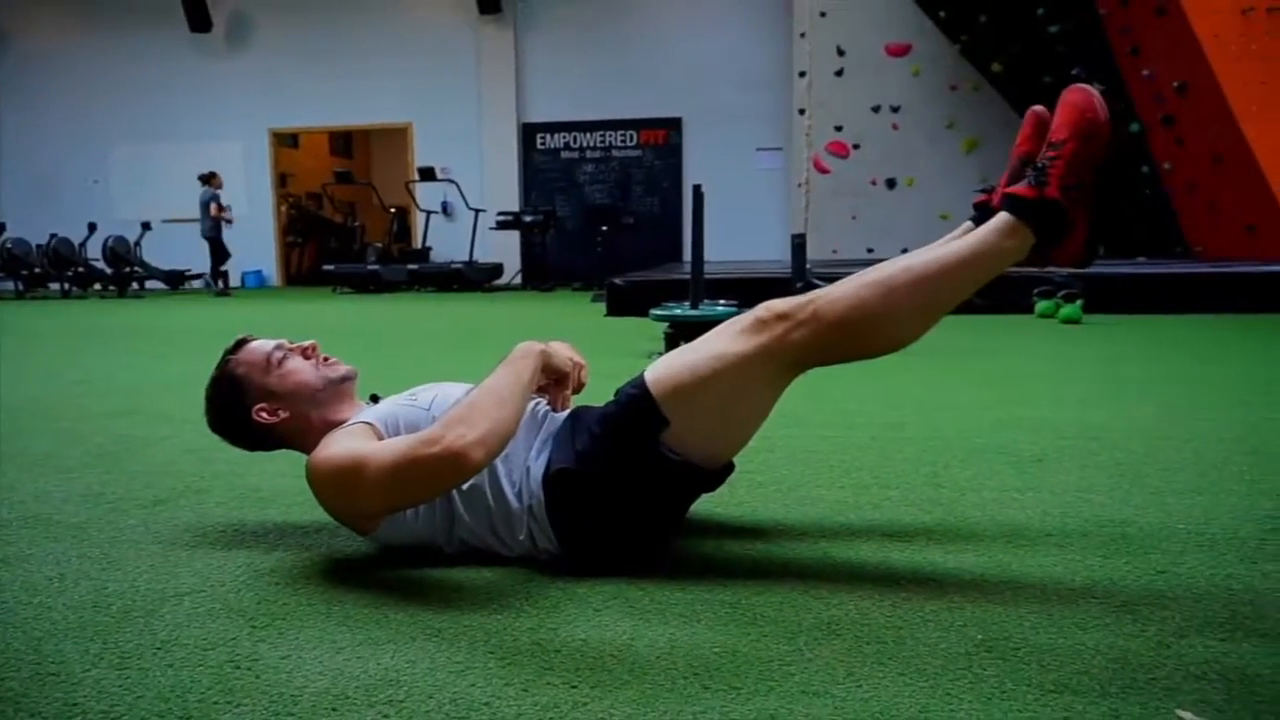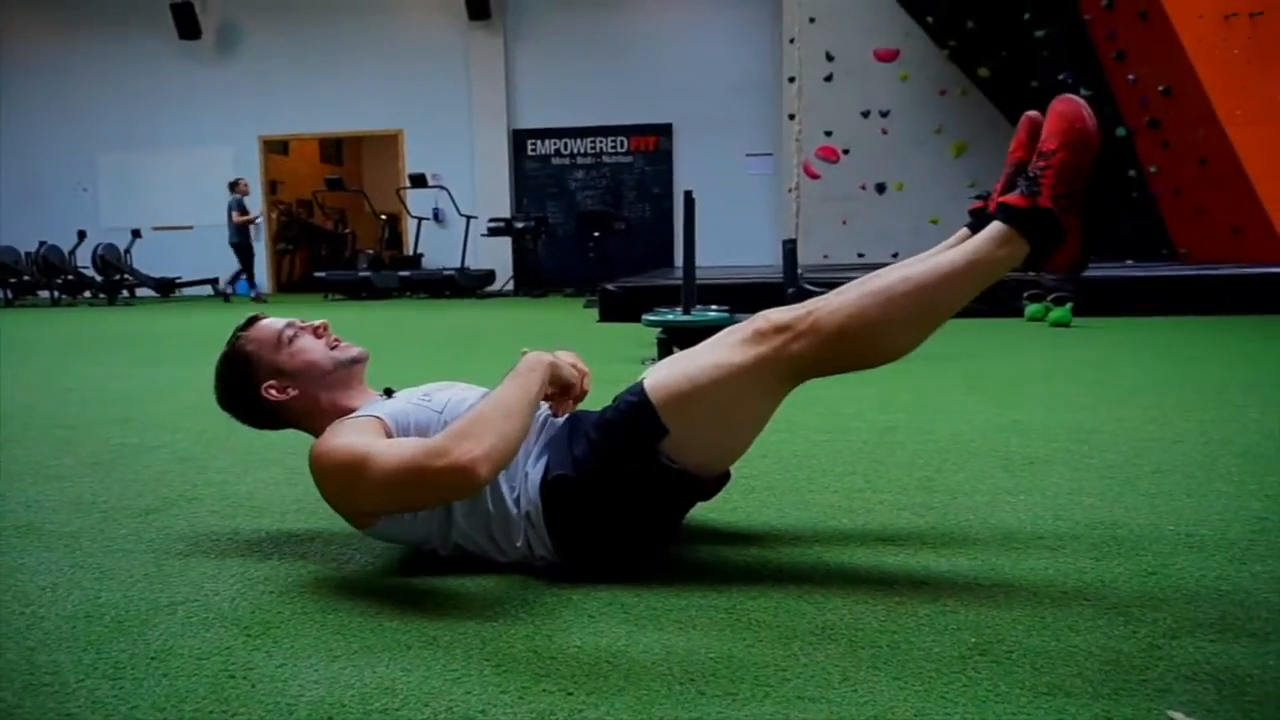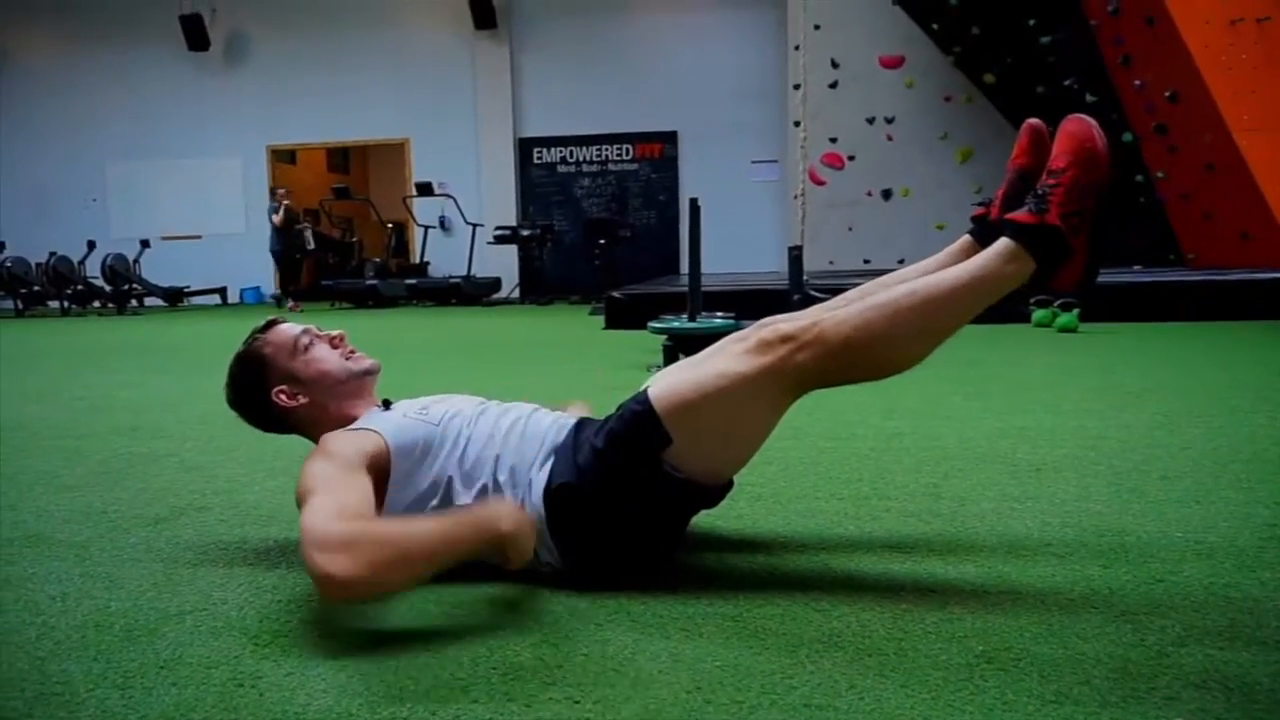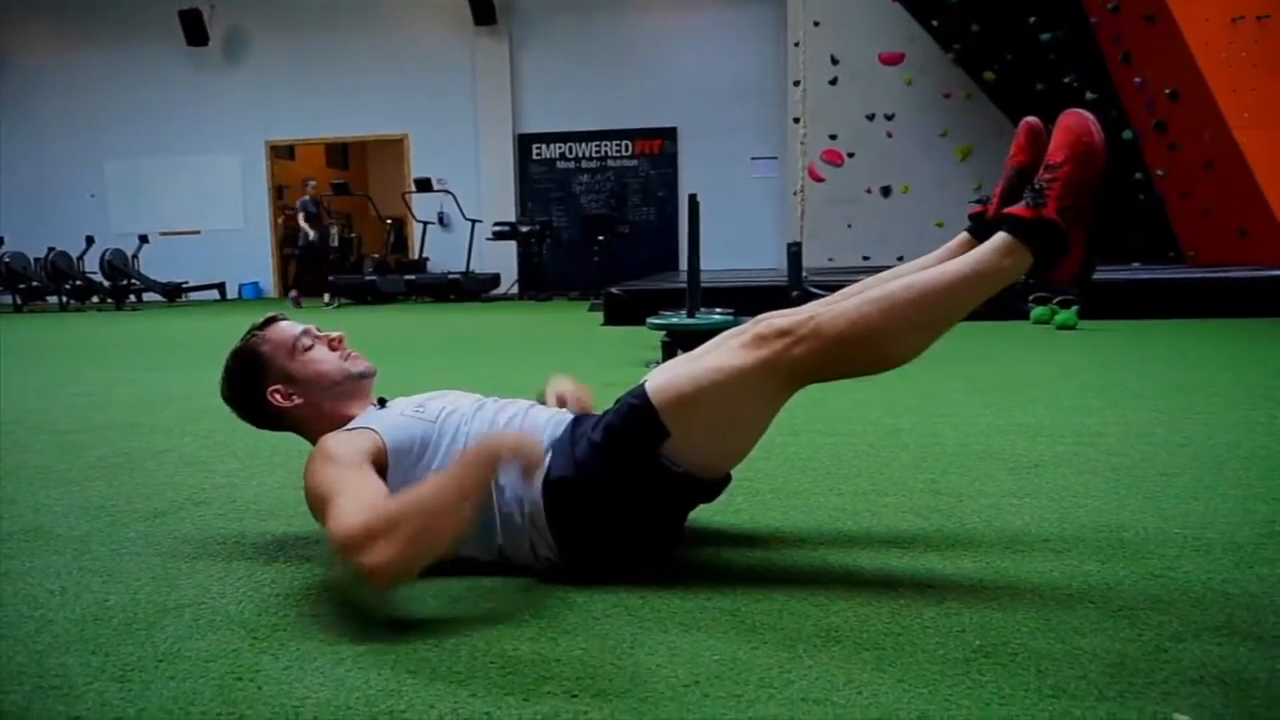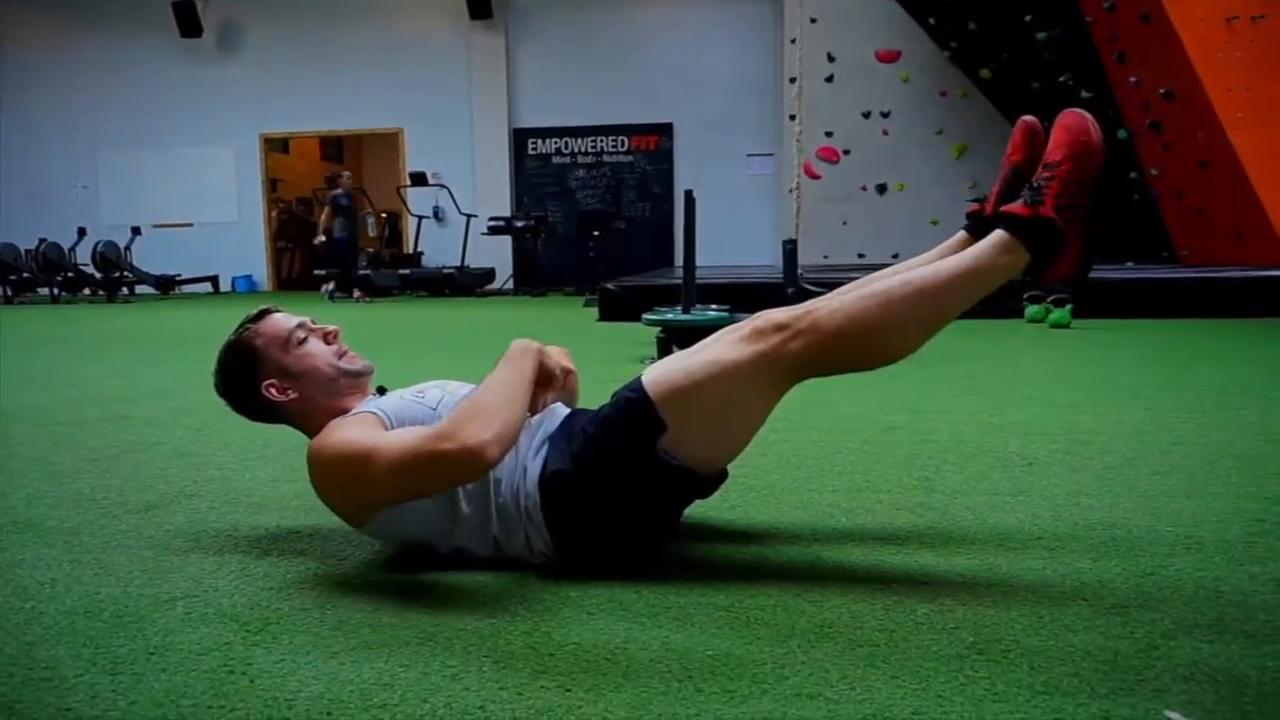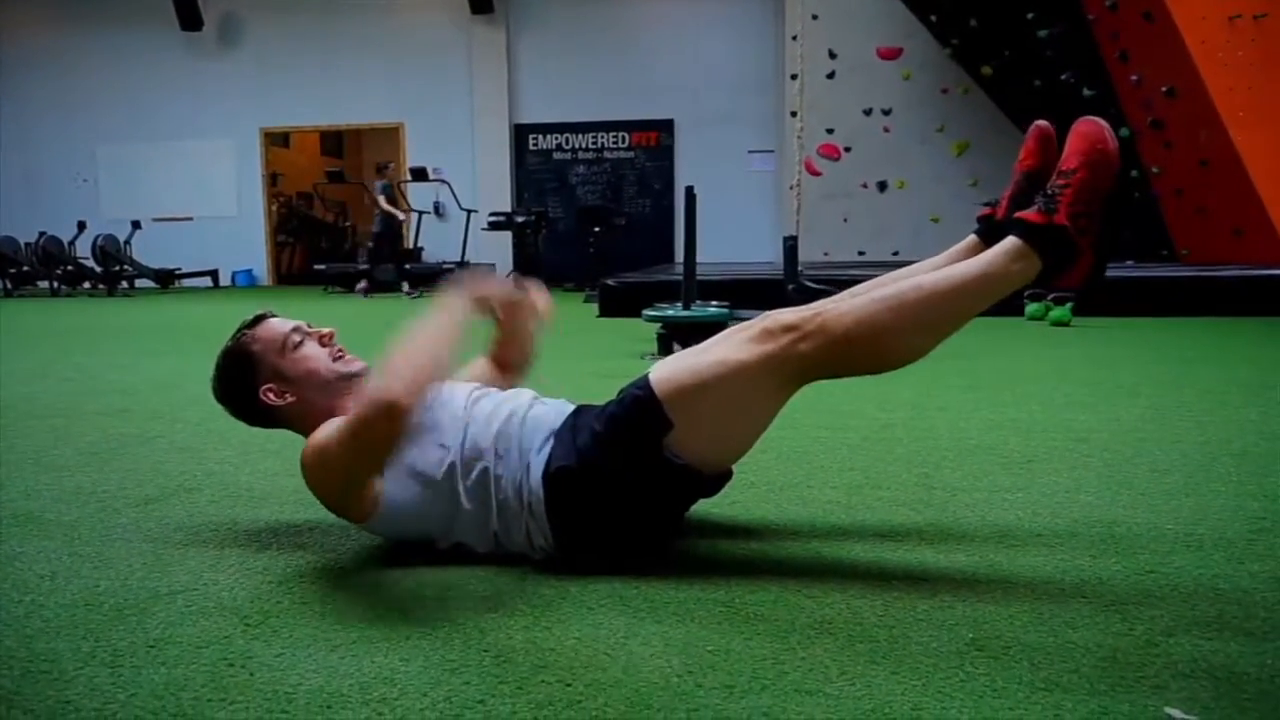
dt=0.5s
person 1, frame 1
left shoulder: (383, 422)
right shoulder: (338, 464)
right elbow: (461, 451)
left wrist: (544, 371)
right wrist: (527, 354)
left hip: (594, 455)
right hip: (590, 489)
left knee: (785, 321)
right knee: (788, 326)
left ankle: (998, 222)
right ankle: (1028, 223)
person 1, frame 2
left shoulder: (388, 413)
right shoulder: (343, 454)
right elbow: (467, 462)
left wrist: (548, 380)
right wrist: (534, 367)
left hip: (593, 463)
right hip: (587, 498)
left knee: (782, 327)
right knee: (784, 340)
left ankle: (992, 229)
right ankle: (1022, 234)
person 1, frame 3
left shoulder: (401, 422)
right shoulder: (339, 457)
right elbow: (337, 563)
left wrist: (562, 422)
right wrist: (487, 523)
left hip: (597, 469)
right hip: (591, 501)
left knee: (785, 332)
right knee: (789, 348)
left ankle: (993, 239)
right ankle: (1029, 250)
person 1, frame 4
left shoulder: (398, 422)
right shoulder: (340, 455)
right elbow: (377, 556)
left wrist: (556, 392)
right wrist: (493, 451)
left hip: (595, 458)
right hip: (591, 495)
left knee: (786, 329)
right knee: (788, 342)
left ankle: (991, 234)
right ankle: (1026, 244)
person 1, frame 5
left shoulder: (390, 411)
right shoulder: (339, 452)
right elbow: (470, 448)
left wrist: (551, 374)
right wrist: (520, 355)
left hip: (592, 462)
right hip: (583, 491)
left knee: (783, 327)
right knee: (783, 338)
left ankle: (989, 234)
right ankle: (1023, 242)
person 1, frame 6
left shoulder: (387, 421)
right shoulder: (332, 454)
left elbow: (499, 379)
right elbow: (391, 400)
left wrist: (511, 323)
right wrist: (461, 297)
left hip: (588, 454)
right hip: (587, 486)
left knee: (792, 325)
right knee: (794, 339)
left ankle: (1000, 239)
right ankle: (1035, 248)
